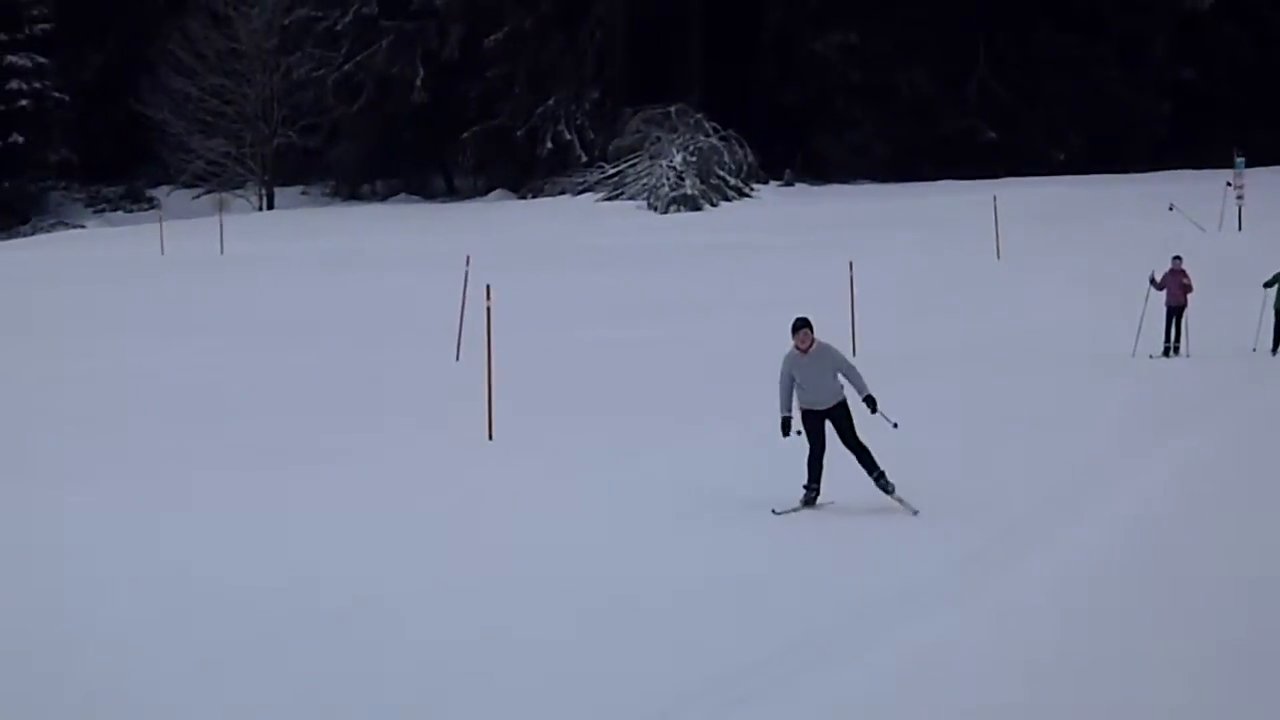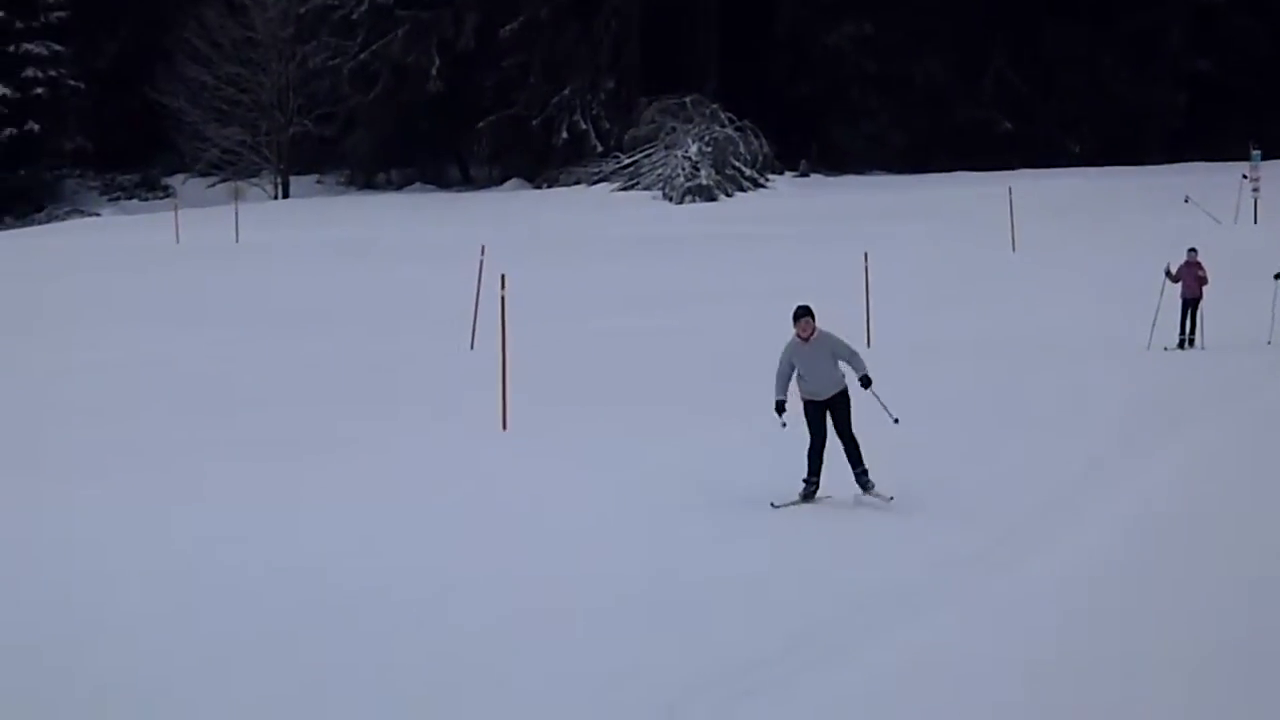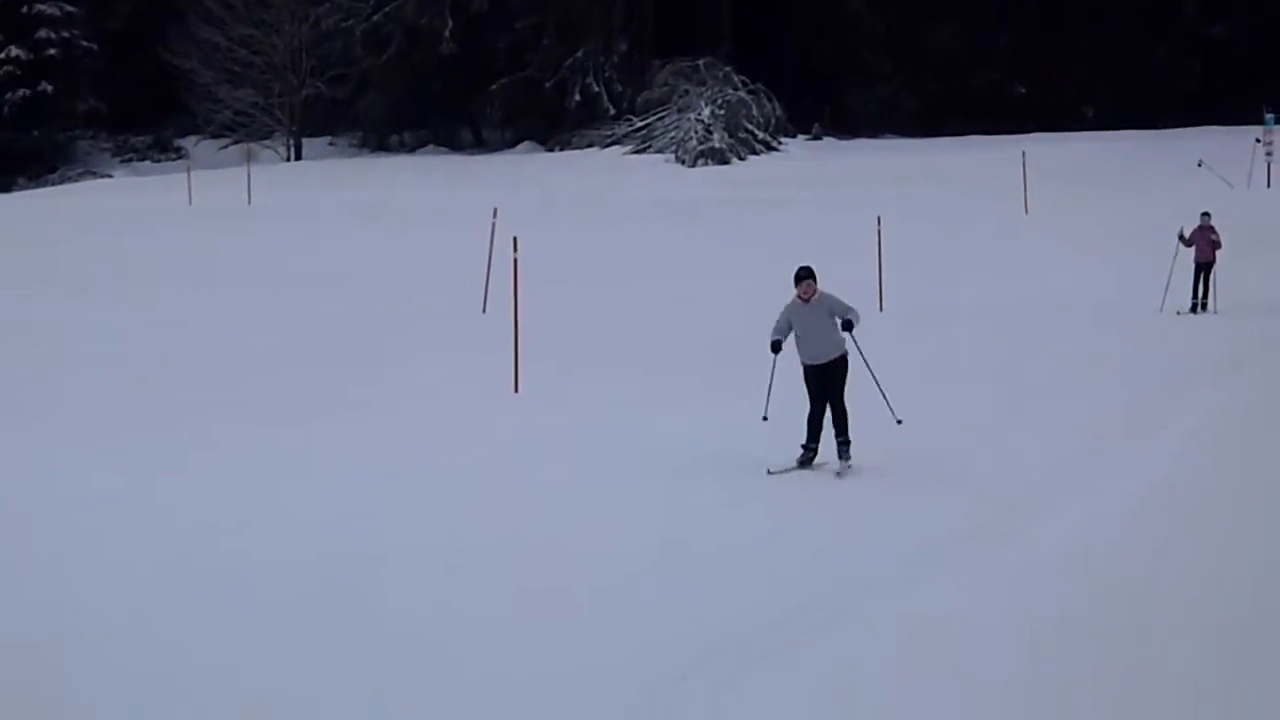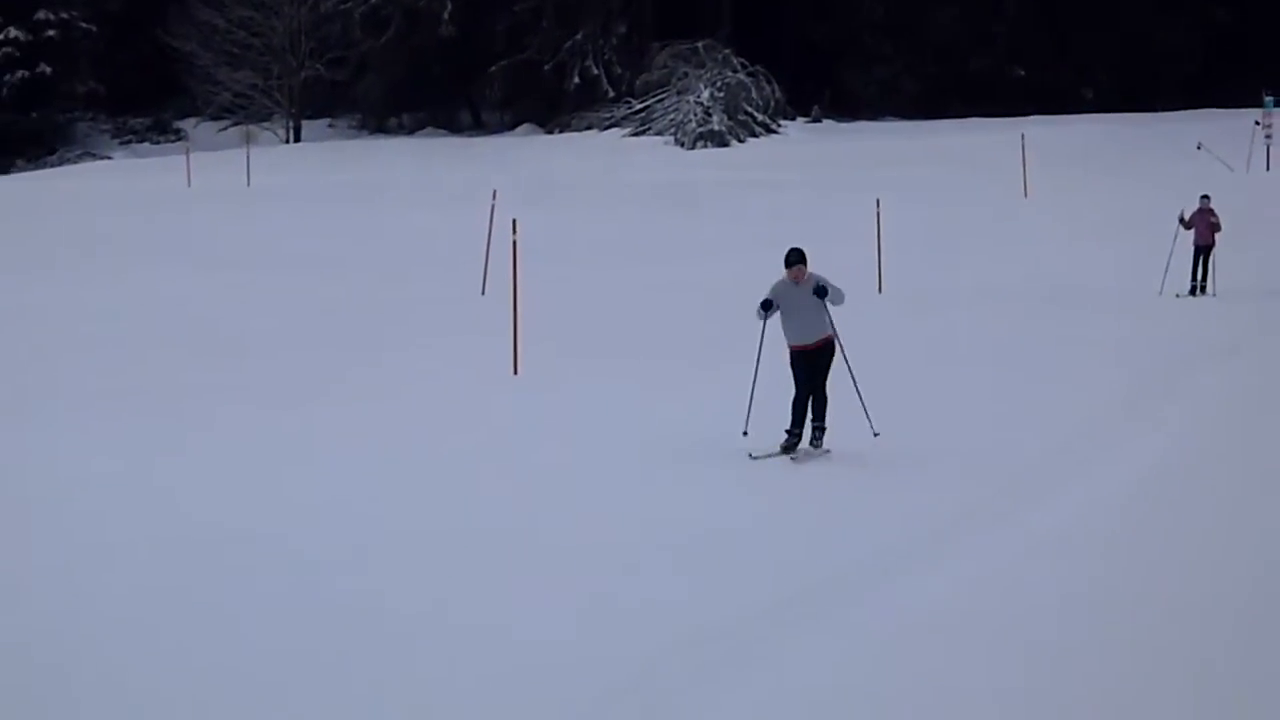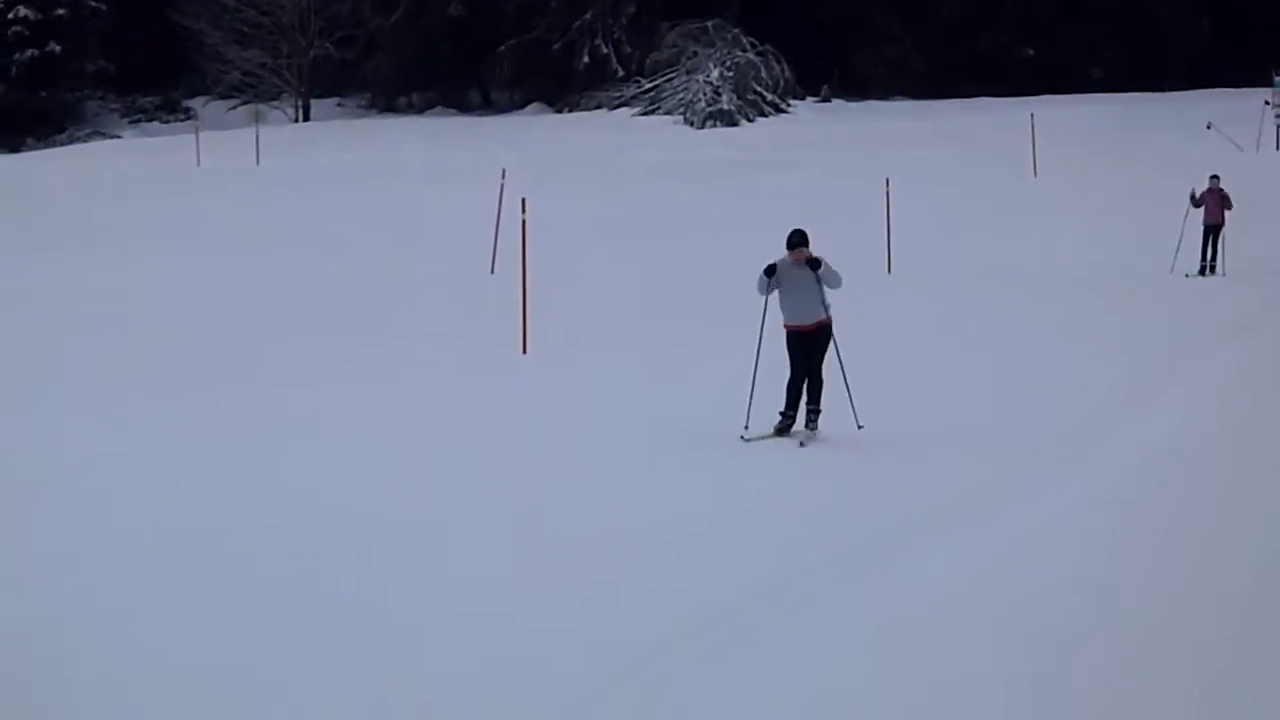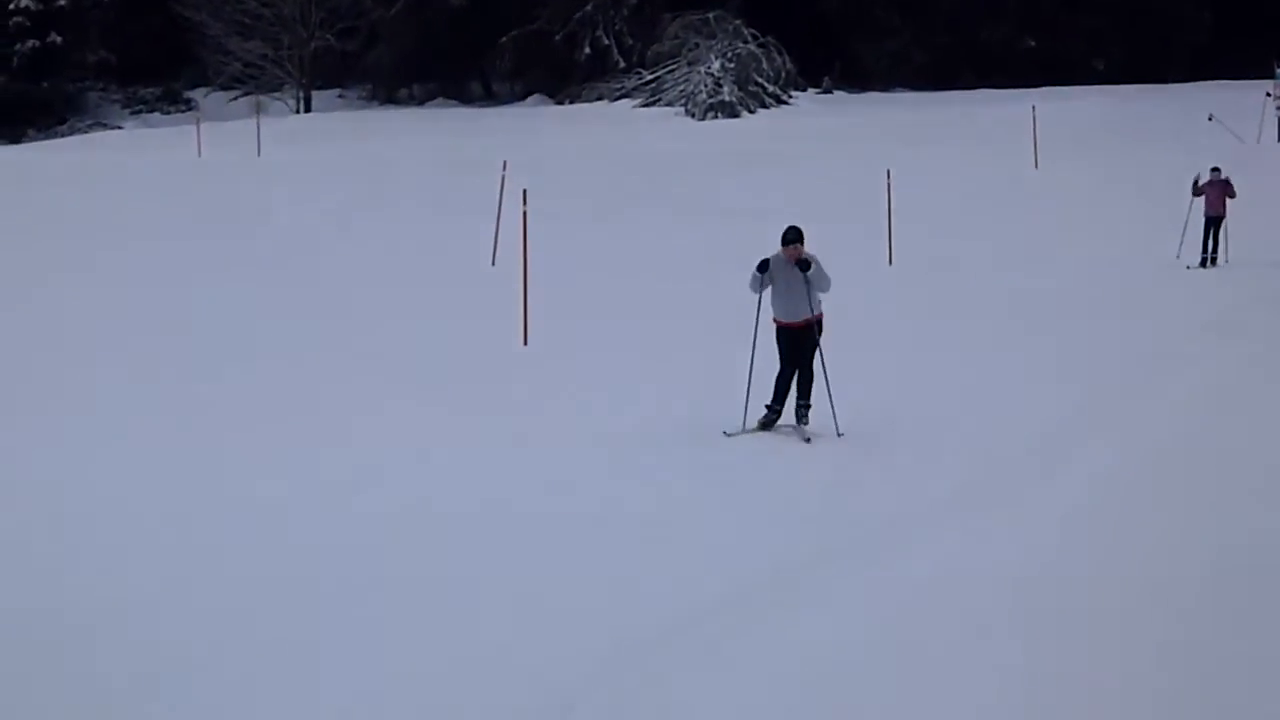
dt=0.1s
person 1, frame 1
left shoulder: (827, 351)
right shoulder: (789, 359)
left elbow: (849, 371)
right elbow: (785, 388)
left wrist: (865, 393)
right wrist: (785, 416)
left hip: (836, 403)
right hip: (809, 409)
left knee: (852, 442)
right knee: (817, 449)
right ankle: (812, 490)
person 1, frame 2
left shoulder: (829, 340)
right shoulder: (792, 348)
left elbow: (851, 355)
right elbow: (782, 374)
left wrist: (863, 373)
right wrist: (780, 399)
left hip: (838, 394)
right hip: (811, 400)
left knee: (845, 434)
right knee: (817, 440)
left ankle: (861, 475)
right ankle: (812, 483)
person 1, frame 3
left shoulder: (828, 300)
right shoulder: (791, 308)
left elbow: (851, 313)
right elbow: (779, 330)
left wrist: (850, 320)
right wrist: (776, 340)
left hip: (836, 358)
right hip: (811, 364)
left knee: (836, 401)
right knee: (817, 406)
left ankle: (843, 444)
right ankle: (810, 449)
person 1, frame 4
left shoulder: (816, 281)
right shoulder: (779, 288)
left elbow: (839, 298)
right elbow: (762, 315)
left wrist: (826, 292)
right wrist: (764, 307)
left hip: (823, 343)
right hip: (798, 348)
left knee: (818, 386)
right knee: (802, 390)
left ankle: (817, 431)
right ankle: (794, 434)
person 1, frame 5
left shoulder: (815, 263)
right shoulder: (780, 267)
left elbow: (836, 282)
right elbow: (763, 290)
left wrist: (820, 267)
right wrist: (766, 274)
left hip: (820, 326)
right hip: (795, 329)
left knee: (814, 369)
right knee: (798, 372)
left ankle: (812, 413)
right ankle: (788, 416)
person 1, frame 6
left shoulder: (810, 260)
right shoulder: (773, 263)
left elbow: (825, 286)
right elbow: (755, 287)
left wrist: (809, 269)
right wrist: (759, 271)
left hip: (811, 321)
right hip: (785, 324)
left knee: (805, 364)
right knee: (788, 367)
left ankle: (802, 408)
right ankle: (773, 411)
